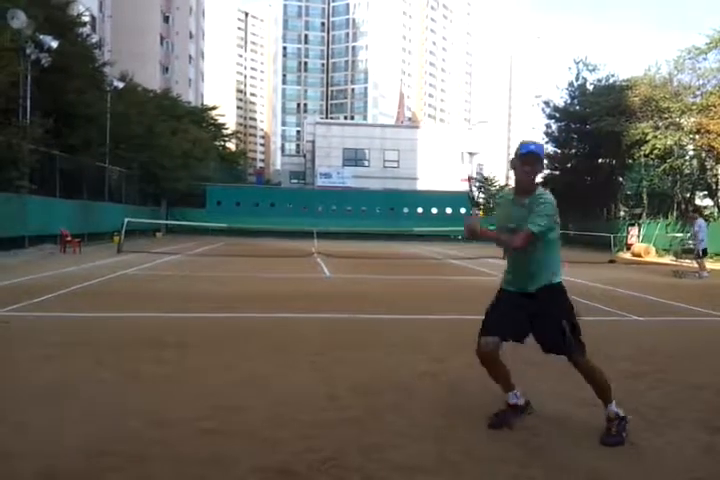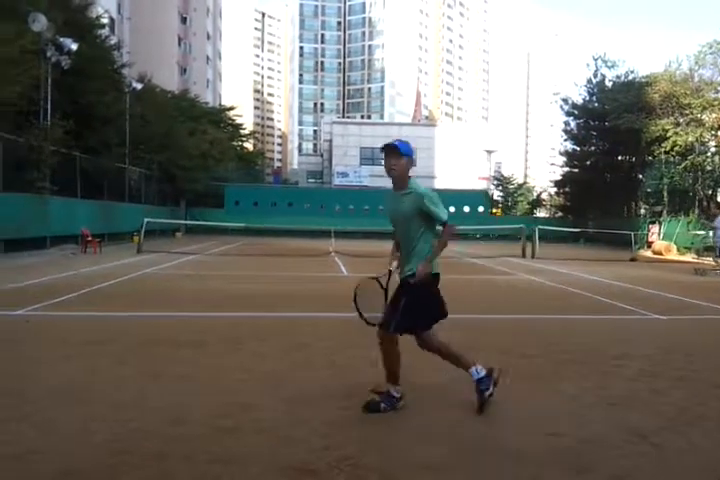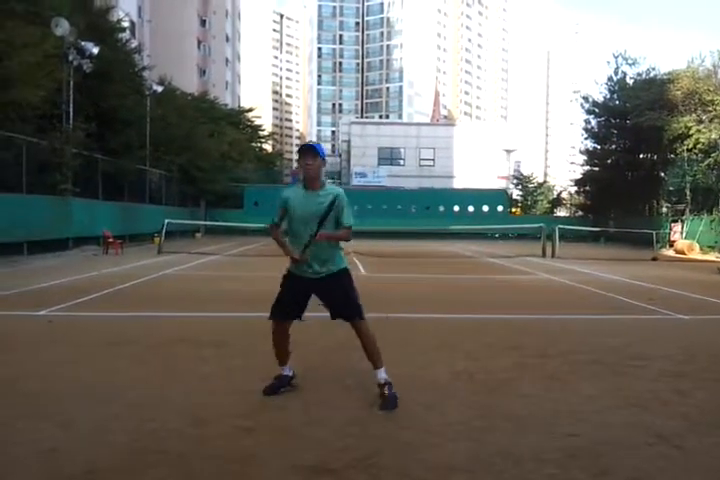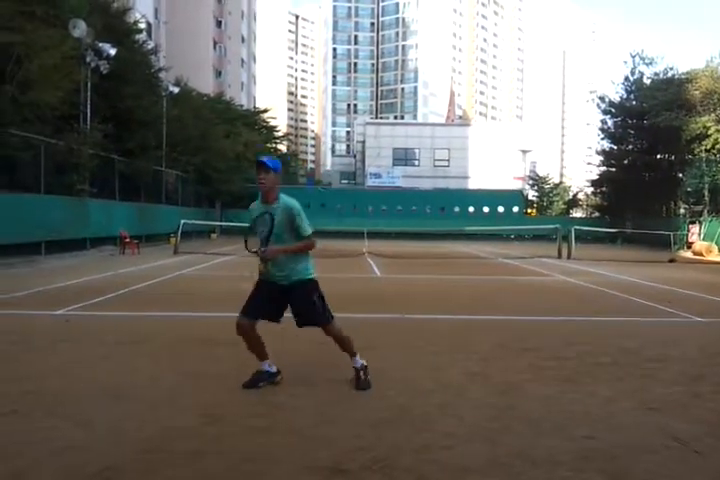
dt=0.5s
person 1, frame 1
left shoulder: (545, 202)
right shoulder: (507, 199)
left elbow: (517, 244)
left wrist: (480, 231)
right wrist: (485, 231)
left hip: (546, 289)
right hip: (513, 287)
left knee: (577, 358)
right knee: (486, 349)
left ankle: (615, 415)
right ankle: (515, 401)
person 1, frame 2
left shoulder: (422, 194)
right shoulder: (393, 197)
left elbow: (448, 228)
left wrist: (428, 262)
right wrist: (395, 251)
left hip: (420, 275)
right hip: (410, 273)
left knee: (387, 334)
right knee: (425, 338)
left ankle: (393, 393)
right ankle: (479, 374)
person 1, frame 3
left shoulder: (337, 195)
right shoulder: (288, 196)
left elbow: (347, 233)
right elbow: (275, 229)
left wrist: (327, 235)
right wrist: (288, 251)
left hip: (333, 270)
right hip: (299, 272)
left knee: (359, 324)
right knee: (280, 324)
left ankle: (383, 381)
right ankle: (285, 373)
person 1, frame 4
left shoulder: (291, 206)
right shoulder: (255, 209)
left elbow: (310, 243)
left wrist: (279, 250)
right wrist: (262, 260)
left hip: (300, 277)
right hip: (271, 278)
left knee: (329, 327)
right knee: (244, 324)
left ankle: (358, 365)
right ankle: (268, 369)
